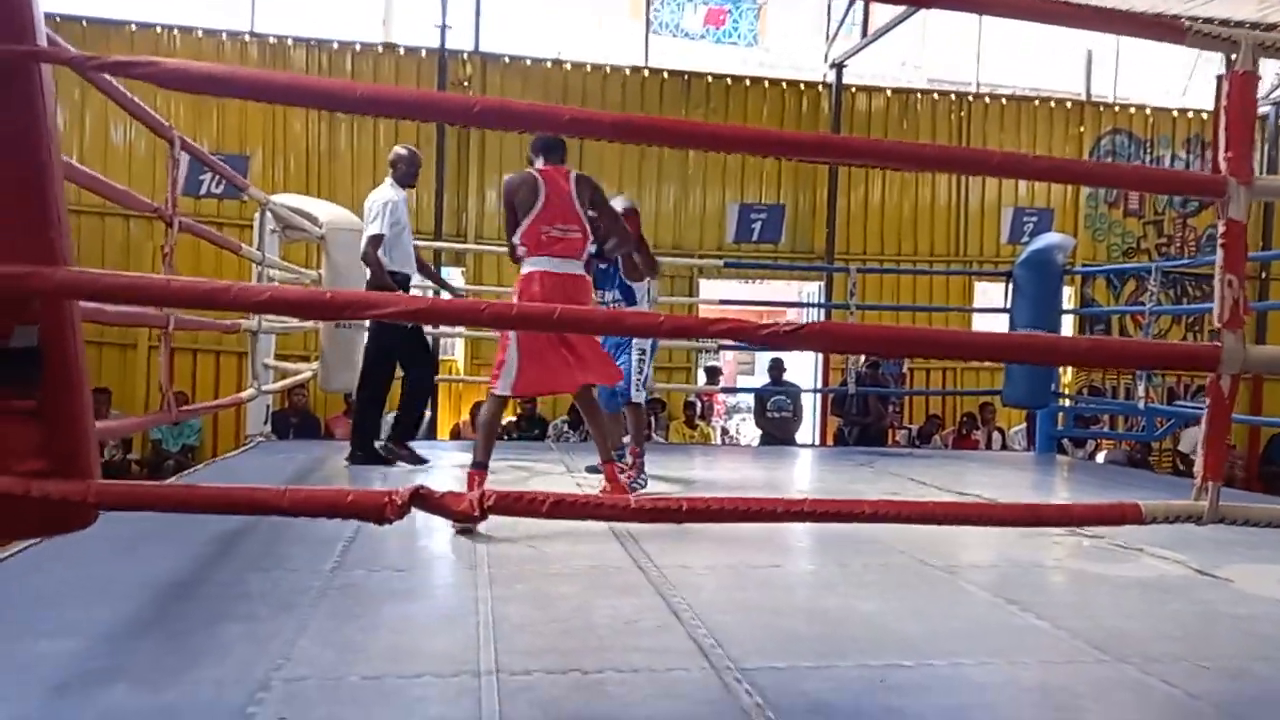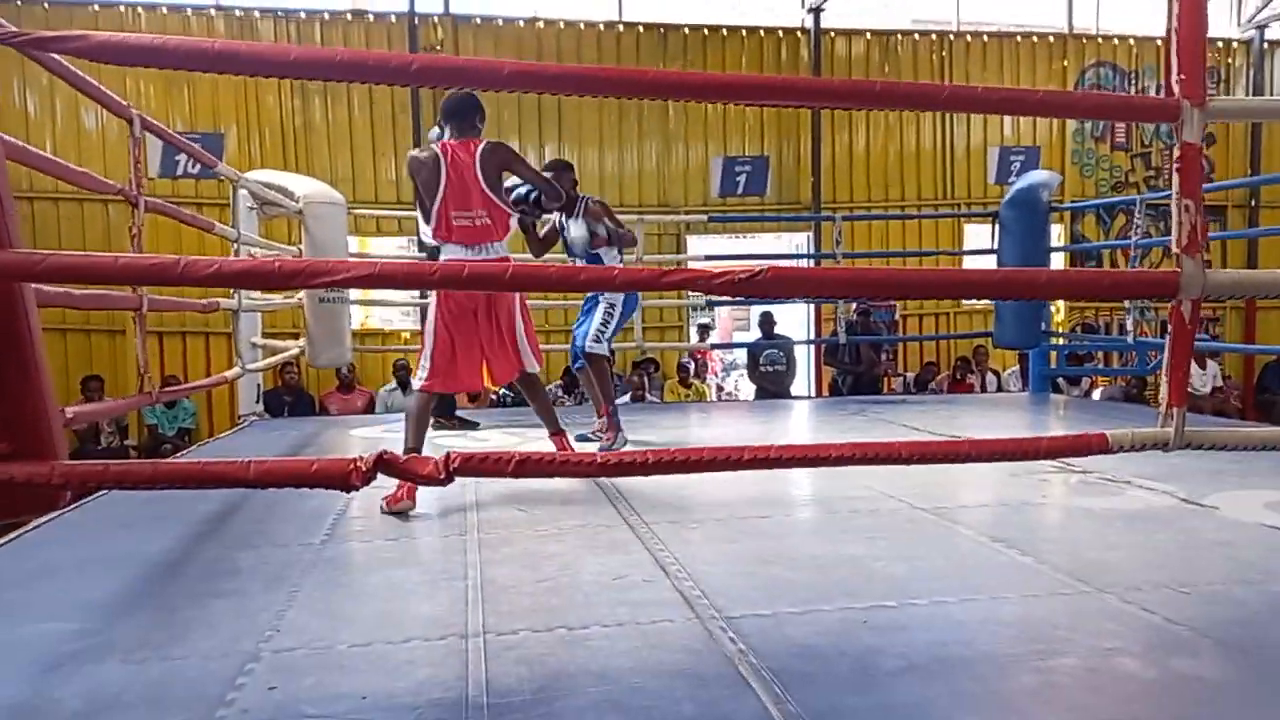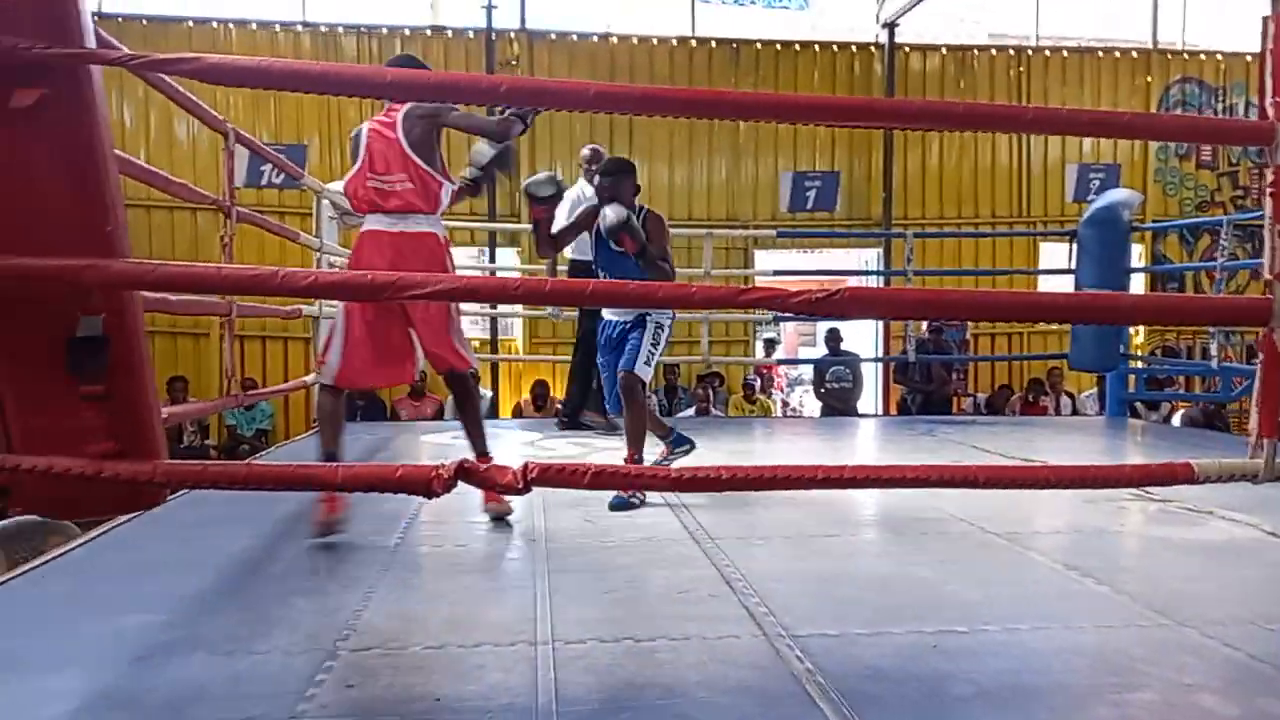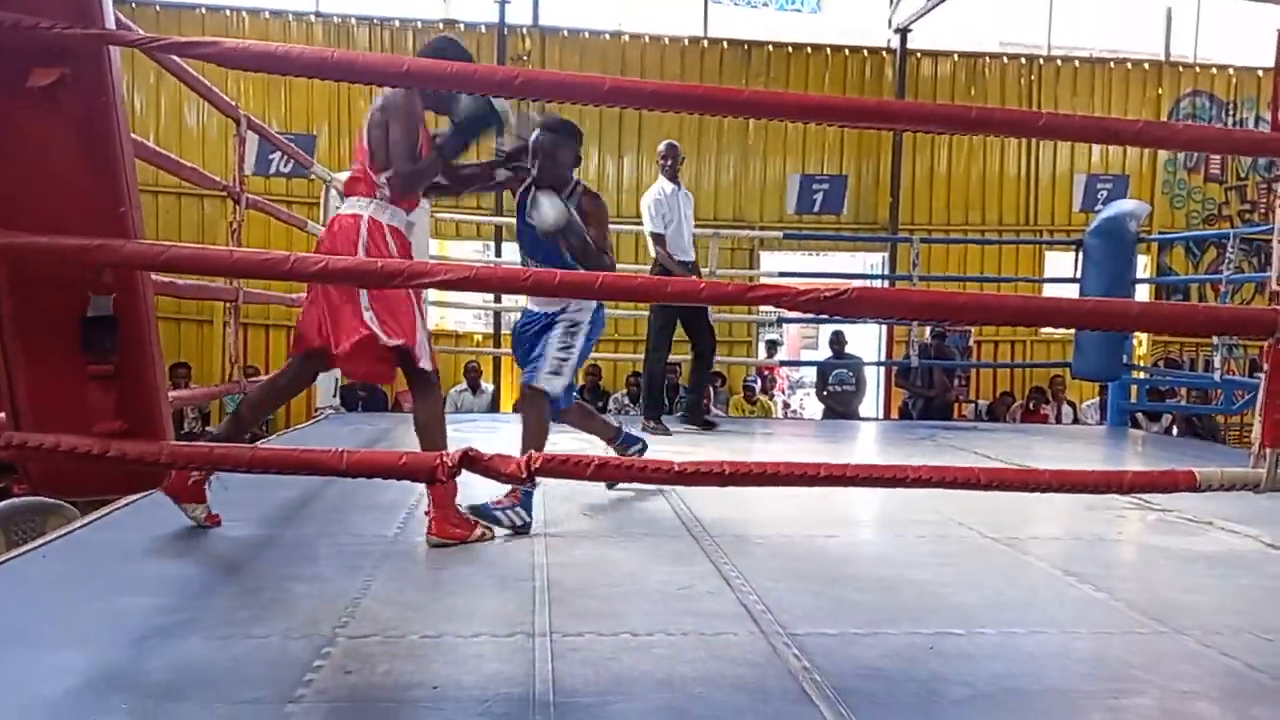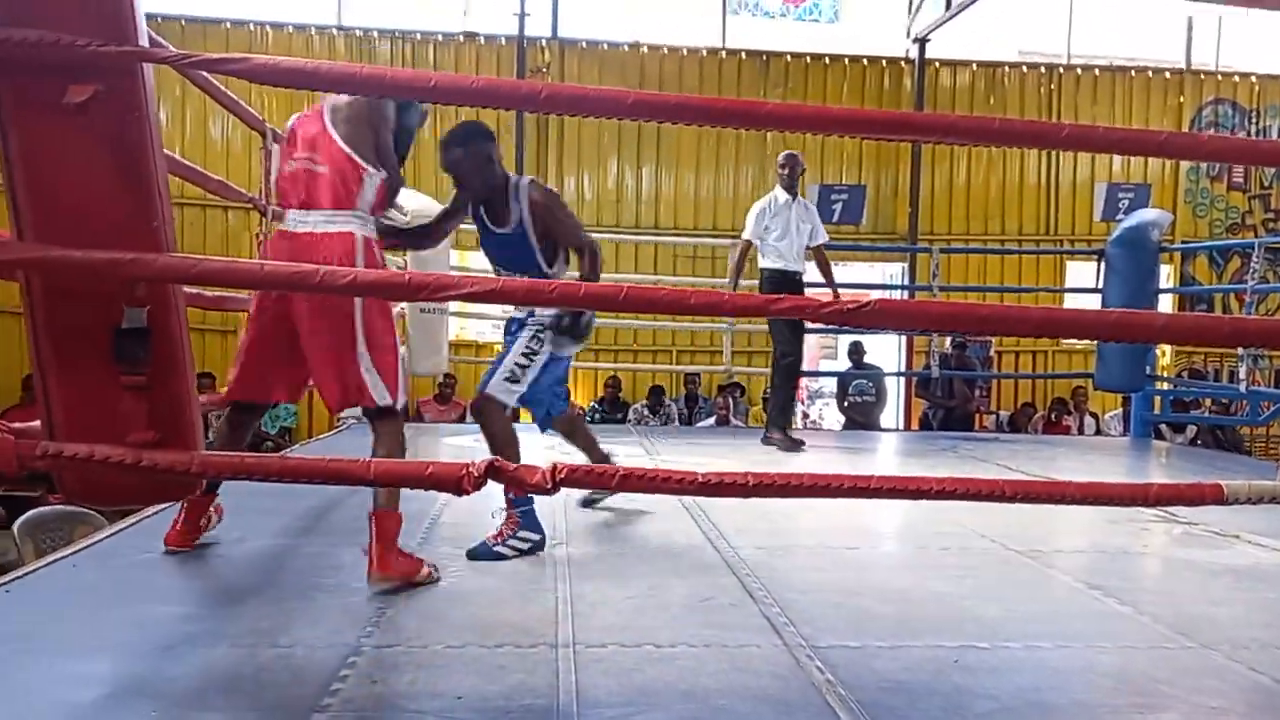
dt=0.7s
person 1, frame 1
left shoulder: (515, 183)
right shoulder: (583, 184)
left elbow: (513, 246)
right elbow: (622, 239)
right wrist: (595, 251)
left hip: (534, 284)
right hip: (576, 286)
left knee: (500, 390)
right knee: (584, 387)
left ankle: (476, 492)
right ankle: (614, 480)
person 1, frame 2
left shoulder: (422, 161)
right shoulder: (495, 153)
right elbow: (555, 196)
right wrist: (532, 205)
right hip: (497, 270)
left knee: (430, 379)
right knee: (522, 369)
left ankle: (407, 479)
right ankle: (562, 447)
person 1, frame 3
left shoulder: (360, 134)
right shoulder: (418, 118)
right elbow: (501, 125)
left wrist: (466, 181)
right wrist: (509, 124)
left hip: (375, 247)
right hip: (425, 247)
left knee: (336, 378)
right knee: (457, 372)
left ankle: (331, 494)
right ankle: (490, 484)
person 1, frame 4
left shoulder: (412, 111)
right shoulder: (401, 100)
left elbow: (431, 184)
right elbow: (402, 180)
left wrist: (487, 173)
right wrist: (446, 150)
left hip: (377, 241)
right hip: (367, 240)
left knee: (304, 368)
right knee: (421, 373)
left ankle: (193, 470)
right ankle: (445, 515)
person 1, frame 5
left shoulder: (298, 122)
right shoulder: (372, 106)
right elbow: (386, 196)
right wrist: (399, 146)
left hip: (286, 250)
right hip: (343, 251)
left knee: (253, 393)
right knee: (387, 407)
left ankle: (192, 517)
right ankle: (386, 547)
person 2, frame 1
left shoulder: (630, 249)
left elbow: (654, 271)
left wrist: (636, 234)
left hip: (637, 333)
right hip: (611, 334)
left knee: (631, 395)
right knee: (608, 398)
left ankle: (637, 469)
right ankle: (618, 455)
person 2, frame 2
left shoulder: (593, 208)
right shoulder: (559, 217)
left elbow: (630, 238)
right elbow: (538, 250)
left wrist: (608, 237)
right wrist: (525, 221)
left hip: (616, 292)
right hip: (595, 294)
left knee: (591, 348)
right knee: (580, 361)
left ankle: (613, 425)
right ankle: (603, 423)
person 2, frame 3
left shoulder: (653, 223)
right shoulder: (592, 216)
left elbow: (667, 281)
right elbow: (548, 249)
left wrist: (637, 246)
left hip: (649, 316)
right hip: (611, 319)
left knee: (629, 382)
right knee: (622, 393)
right ankle: (673, 439)
person 2, frame 4
left shoulder: (588, 203)
right shoulder: (525, 183)
left elbow: (606, 274)
left wrist: (575, 236)
left hip: (575, 314)
right hip: (536, 313)
left knee: (537, 393)
right knee: (558, 404)
left ankle: (519, 500)
right ankle: (626, 444)
person 2, frame 5
left shoulder: (537, 196)
right shoulder: (470, 198)
left elbow: (590, 253)
right elbow: (423, 236)
left wrist: (579, 310)
left hip: (555, 316)
right hip: (529, 316)
left knee: (491, 405)
right knee: (550, 406)
left ankle: (522, 523)
right ankle: (604, 468)
person 3, frame 1
left shoulder: (397, 200)
right shoulder: (385, 199)
left elbow: (411, 257)
right elbow: (368, 253)
left wrist: (448, 287)
right wrist: (394, 292)
left hip: (391, 291)
right hip: (389, 290)
left knee: (378, 371)
right knee: (421, 366)
left ankle: (363, 446)
right ankle: (399, 439)
person 3, frame 2
left shoulder: (433, 175)
right shoulder: (442, 178)
right elbow: (444, 232)
left hip: (443, 259)
right hip: (448, 260)
left knee: (453, 335)
right knee: (453, 336)
left ankle: (442, 406)
right ankle: (442, 410)
person 3, frame 3
right shoulder: (573, 197)
left hip: (600, 274)
right hip: (582, 273)
left knee: (586, 346)
left ankle: (572, 414)
right ankle: (591, 409)
person 3, frame 4
left shoulder: (687, 197)
right shoulder: (654, 198)
right elbow: (659, 247)
left wrist: (698, 277)
right wrist: (687, 278)
left hip: (687, 273)
right hip: (667, 274)
left knee: (706, 343)
right knee: (658, 349)
left ankle: (693, 410)
right ankle: (651, 416)
person 3, frame 5
left shoulder: (809, 210)
right shoulder: (763, 208)
left elbow: (818, 254)
right elbow: (743, 251)
left wrist: (835, 293)
right wrist: (732, 293)
left hip: (796, 283)
right hip: (773, 281)
left knee: (788, 356)
right knee: (790, 354)
left ankle: (777, 426)
right ankle: (777, 426)
